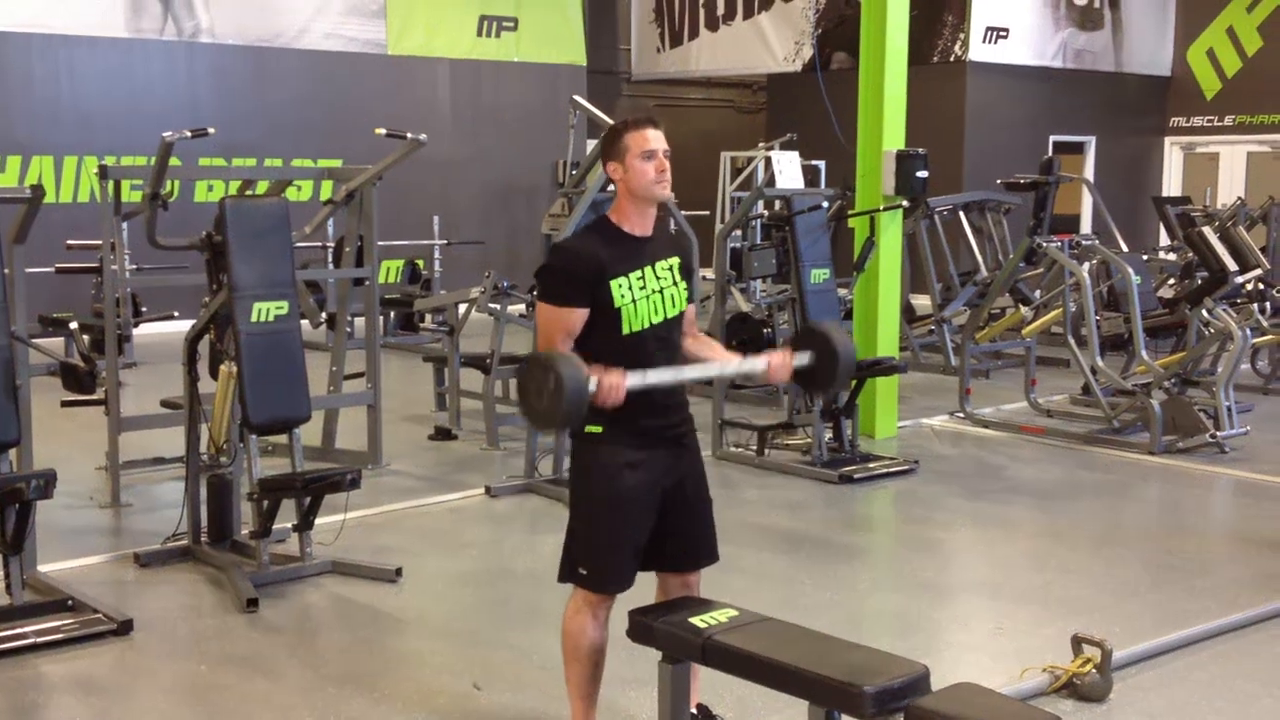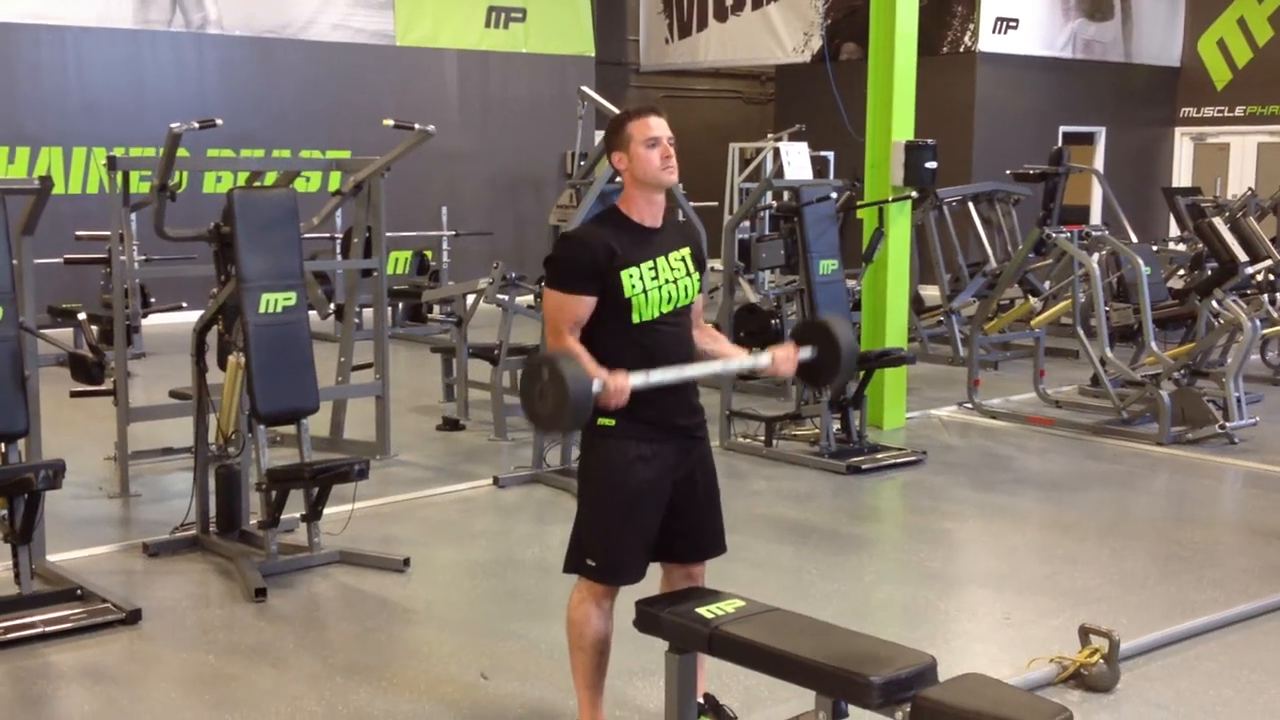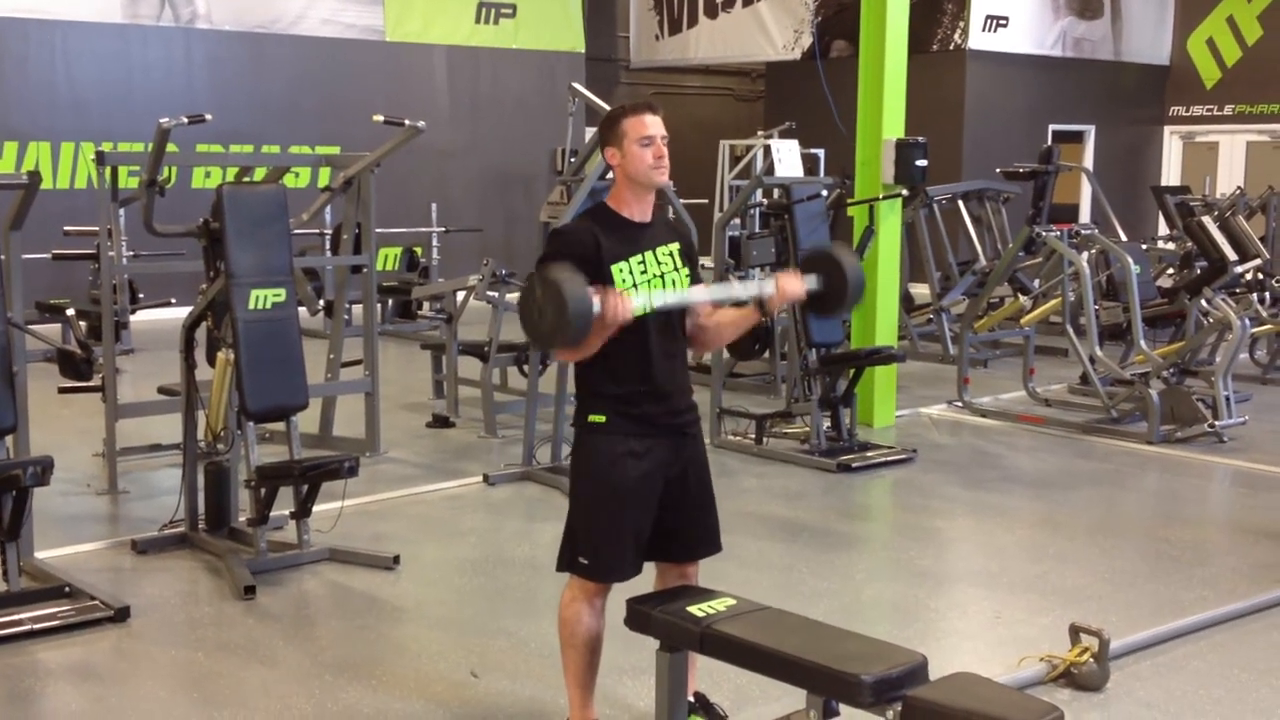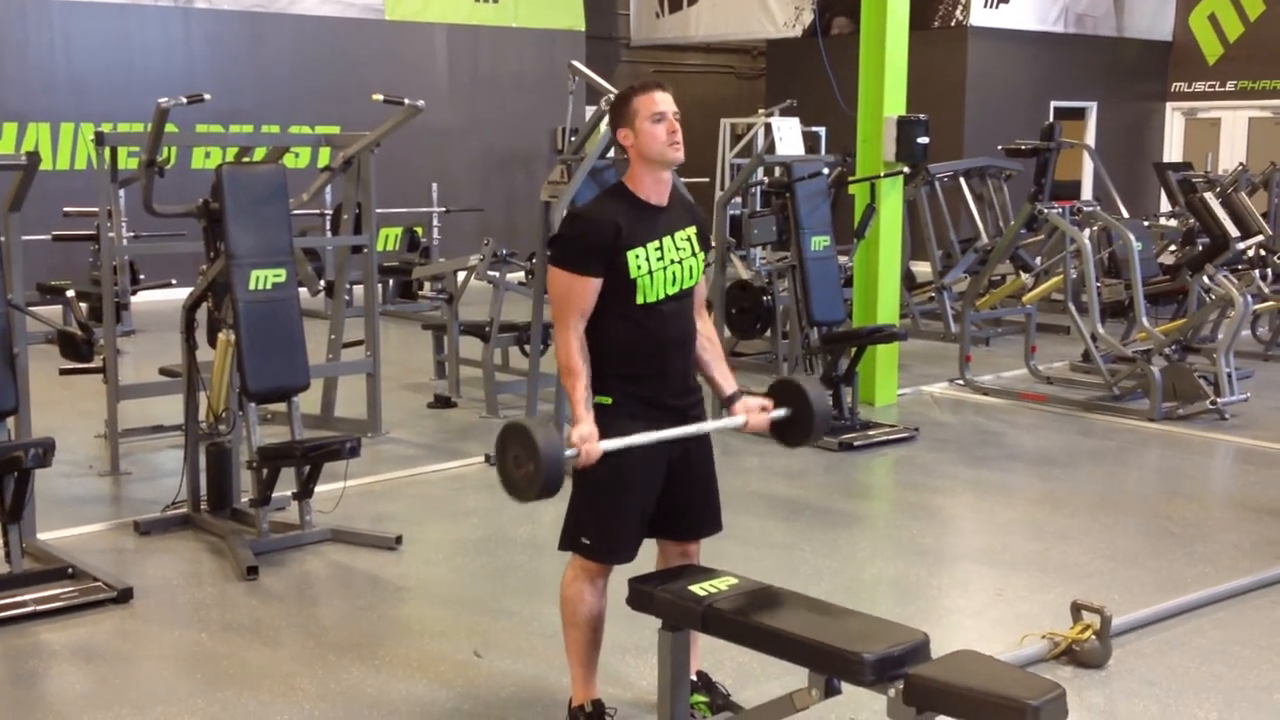
dt=1s
person 1, frame 1
left shoulder: (675, 249)
right shoulder: (579, 256)
right elbow: (552, 351)
left wrist: (748, 364)
right wrist: (594, 381)
left hip: (676, 438)
right hip: (611, 445)
left knee: (684, 576)
right knee: (596, 590)
person 1, frame 2
left shoulder: (685, 239)
right shoulder: (588, 246)
right elbow: (560, 336)
left wrist: (753, 358)
right wrist: (599, 378)
left hip: (686, 429)
right hip: (622, 437)
left knee: (688, 567)
right knee: (600, 579)
person 1, frame 3
left shoulder: (677, 238)
right shoulder: (581, 241)
left elbow: (701, 334)
right elbow: (565, 345)
left wrist: (761, 305)
right wrist: (606, 317)
left hip: (679, 425)
right hip: (612, 434)
left knee: (682, 564)
right knee: (592, 577)
person 1, frame 4
left shoulder: (689, 216)
right shoulder: (595, 224)
right elbow: (568, 328)
left wrist: (731, 392)
right wrist: (582, 417)
left hip: (684, 410)
right hip: (620, 416)
left knee: (684, 545)
right knee: (594, 558)
